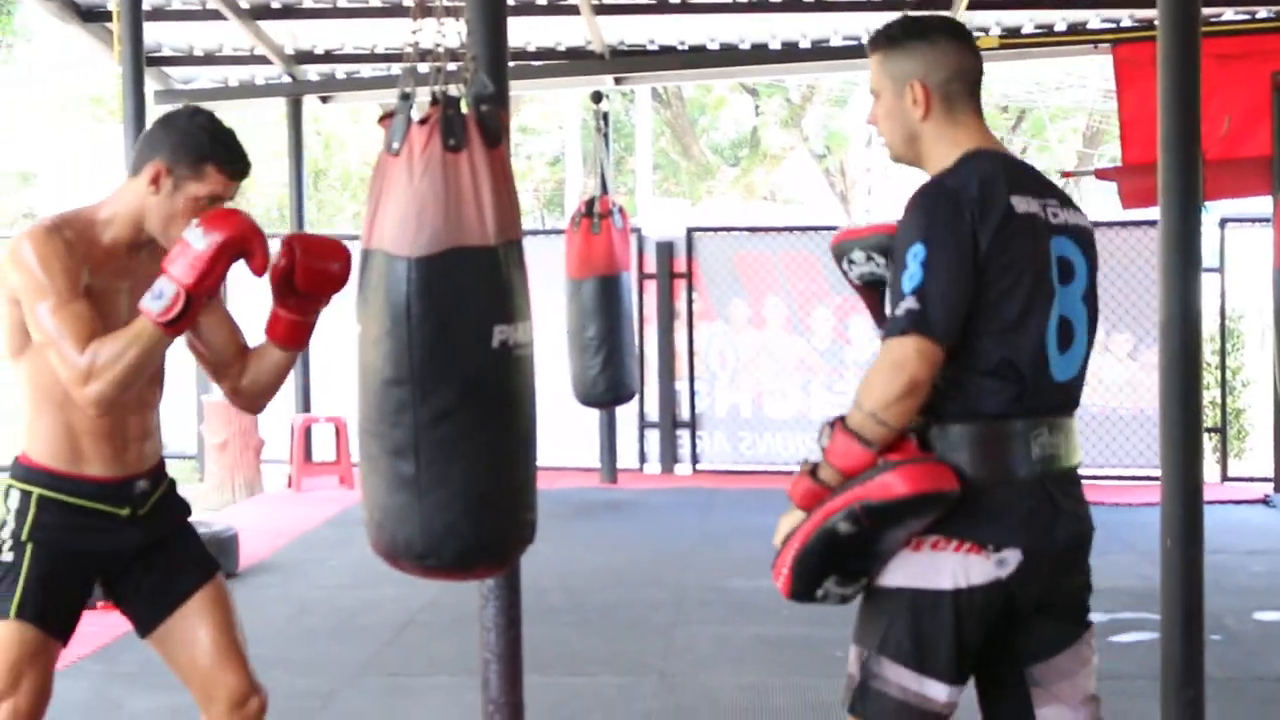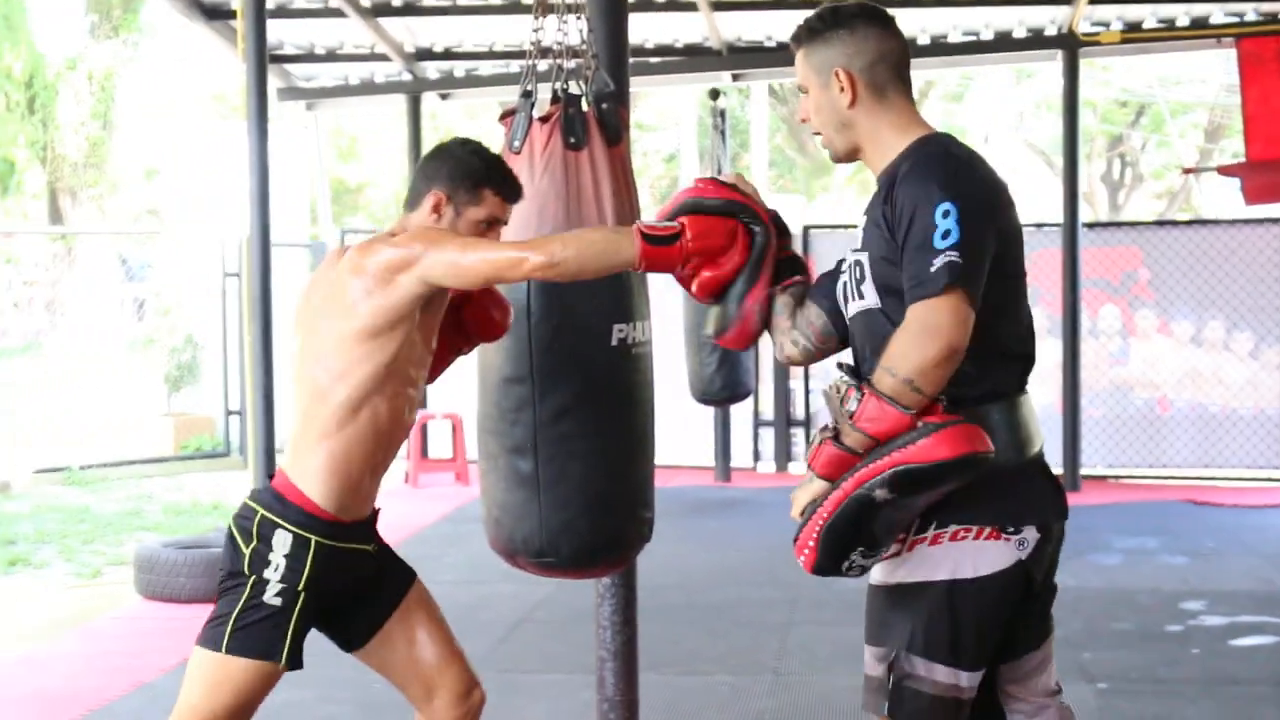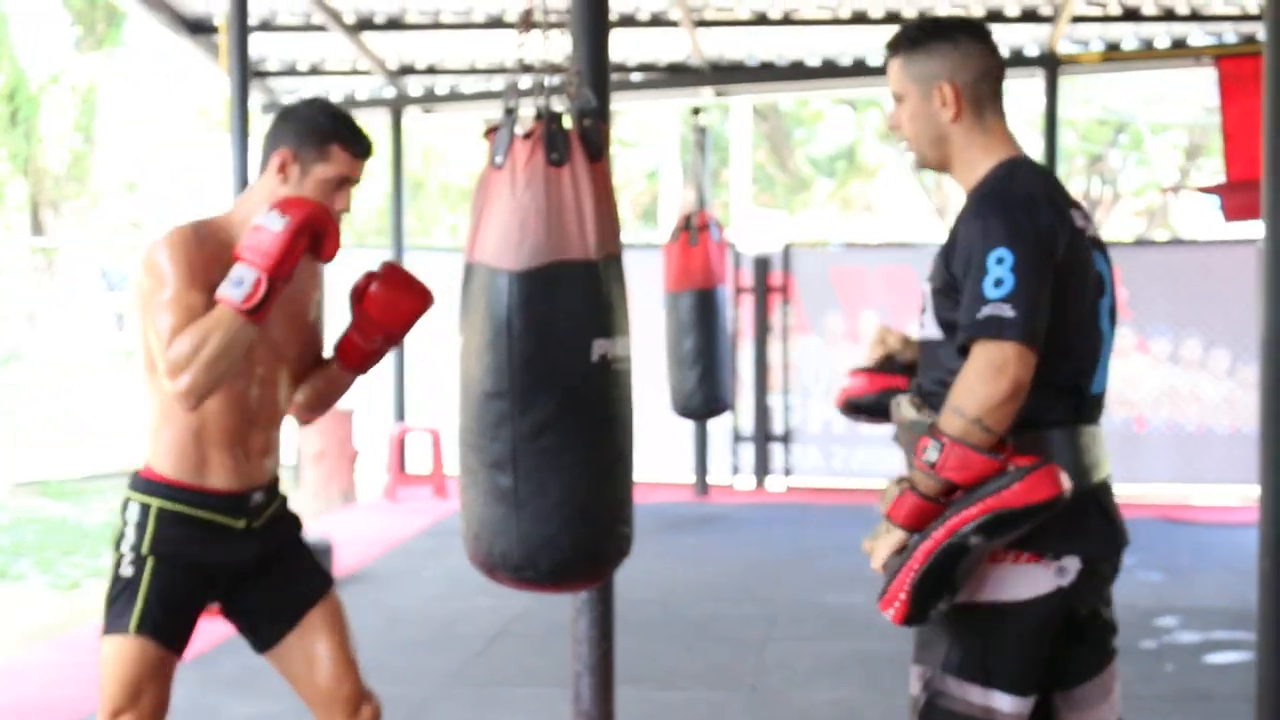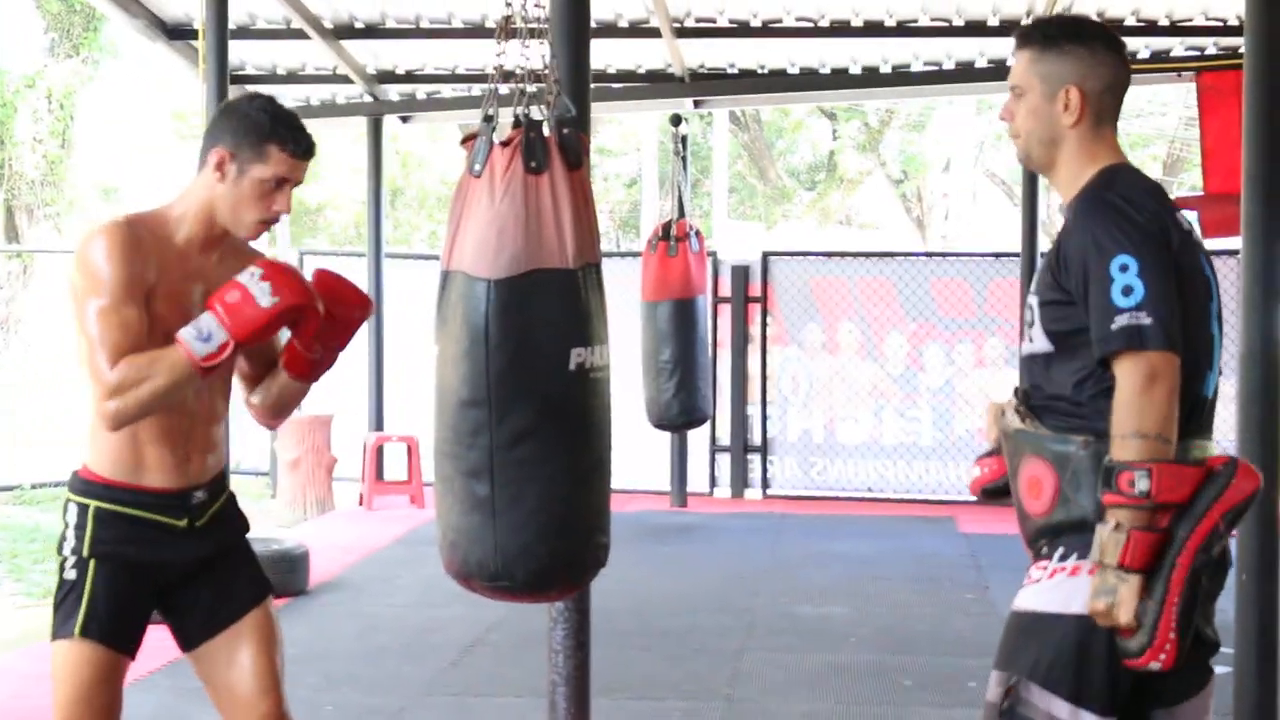
dt=0.5s
person 1, frame 1
left shoulder: (946, 202)
right shoulder: (1057, 207)
left elbow: (910, 368)
left wrist: (820, 491)
right wrist: (903, 299)
left hip: (961, 513)
right hip: (1046, 505)
person 1, frame 2
left shoulder: (932, 177)
right shoulder: (909, 183)
left elbow: (939, 328)
right elbow: (828, 327)
left hip: (954, 503)
right hip: (997, 493)
person 1, frame 3
left shoulder: (1001, 208)
right shoulder: (1046, 200)
left elbow: (999, 374)
left wrist: (910, 507)
right wrist: (920, 356)
left hip: (1013, 528)
right hip: (1066, 519)
person 1, frame 4
left shoulder: (1105, 216)
right shoulder: (1135, 210)
left elbow: (1149, 376)
left wrist: (1121, 552)
right wrist: (1029, 417)
left hip: (1112, 539)
right hip: (1164, 536)
person 2, frame 1
left shoulder: (190, 259)
left elbow: (247, 390)
right elbow: (94, 385)
left wrist: (298, 308)
right wrist: (181, 287)
left hip: (147, 505)
right hip: (53, 511)
person 2, frame 2
left shoulder: (367, 267)
right shoulder: (399, 255)
right elbow: (539, 260)
left wrist: (446, 342)
right wrist: (676, 239)
left hip: (343, 540)
right hip: (292, 541)
person 2, frame 3
left shoulder: (302, 271)
right shoulder: (183, 250)
right elbow: (183, 384)
left wrist: (367, 339)
right wrist: (257, 274)
left hip: (261, 520)
right hip: (173, 521)
person 2, frame 4
left shoulder: (251, 269)
right shoulder: (117, 248)
left elbow: (266, 408)
right elbow: (114, 400)
left wrist: (313, 348)
right wrist: (228, 325)
left hip: (208, 520)
right hip: (115, 525)
